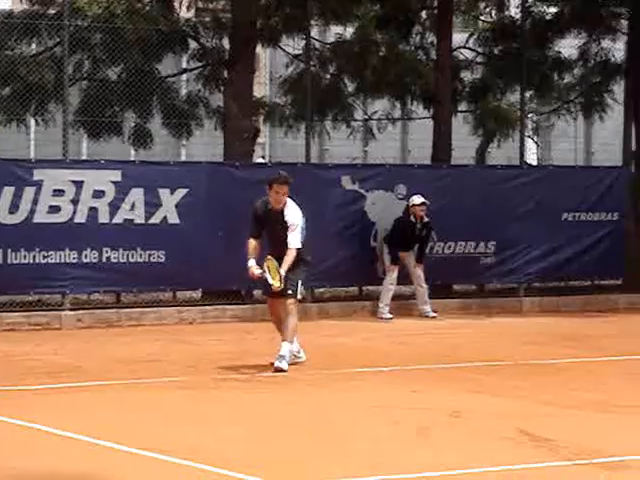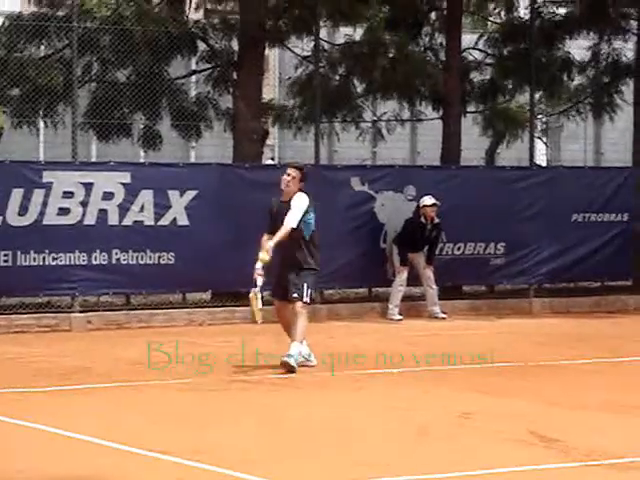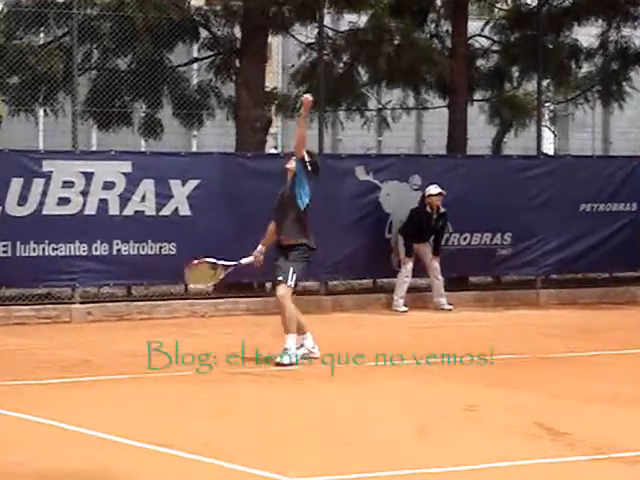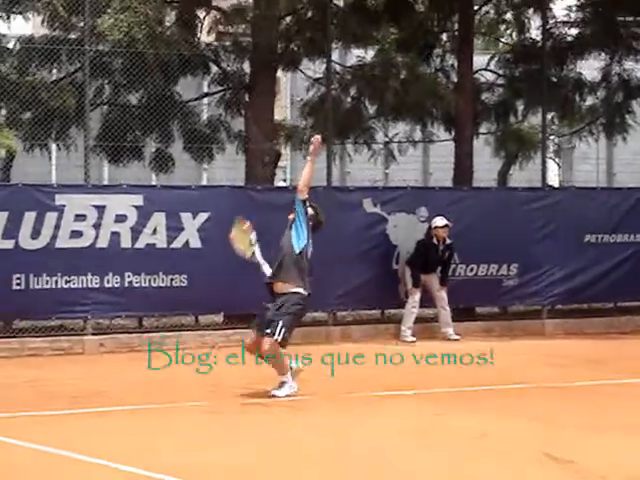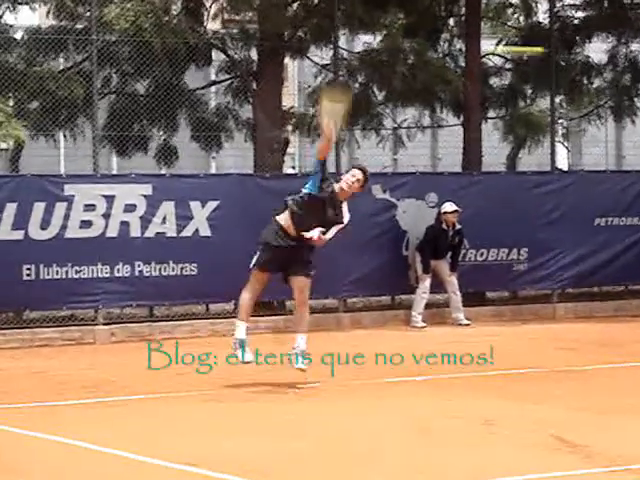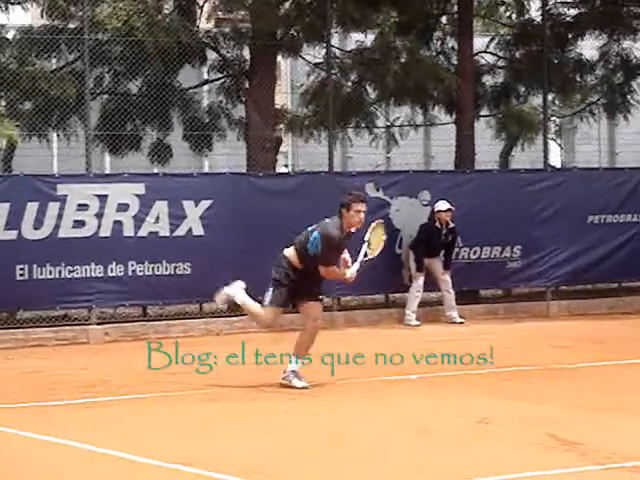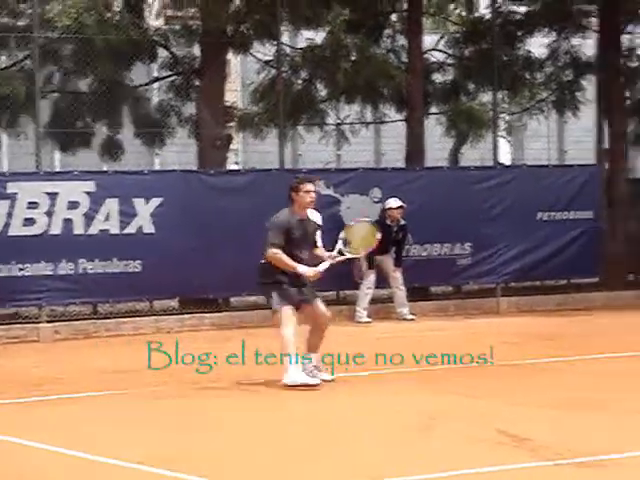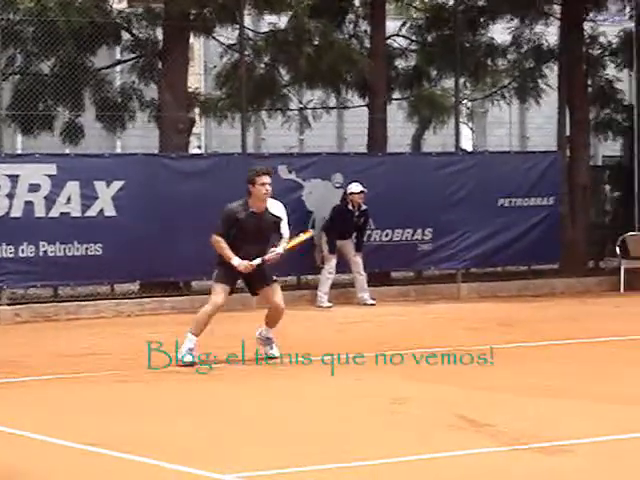
dt=0.4s
person 1, frame 1
left shoulder: (293, 212)
right shoulder: (260, 207)
left elbow: (293, 248)
right elbow: (254, 238)
left wrist: (283, 271)
right wrist: (252, 262)
left hip: (295, 263)
right hip: (276, 261)
left knee: (290, 303)
right knee: (273, 305)
left ankle: (284, 353)
right ankle: (295, 349)
person 1, frame 2
left shoulder: (301, 202)
right shoulder: (276, 204)
left elbow: (288, 228)
right elbow: (269, 234)
left wrist: (271, 245)
right wrist: (260, 263)
left hip: (304, 265)
right hip: (285, 264)
left knee: (299, 307)
right knee: (281, 308)
left ankle: (293, 353)
right ankle: (304, 352)
person 1, frame 3
left shoulder: (301, 182)
right shoulder: (286, 190)
left elbow: (299, 147)
left wrist: (304, 113)
right wrist: (262, 247)
left hip: (298, 250)
right hip: (285, 250)
left knee: (283, 295)
right knee: (283, 301)
left ankle: (292, 347)
right ankle: (308, 344)
person 1, frame 4
left shoulder: (301, 227)
right shoulder: (295, 237)
left elbow: (302, 191)
left wrist: (312, 156)
left hip: (292, 300)
right hip: (277, 299)
left knee: (270, 348)
right knee: (252, 345)
left ankle: (288, 380)
right ankle: (288, 366)
person 1, frame 5
left shoulder: (342, 216)
right shoulder: (320, 184)
left elbow: (326, 236)
right elbow: (321, 156)
left wrist: (319, 235)
right wrist: (327, 135)
left hip: (300, 247)
right hip: (276, 235)
left knee: (302, 300)
right knee: (254, 285)
left ankle: (300, 349)
right ankle: (240, 336)
person 1, frame 6
left shoulder: (347, 229)
right shoulder: (332, 232)
right elbow: (326, 270)
left wrist: (344, 257)
right wrist: (345, 275)
left hip: (308, 276)
right hip: (287, 270)
left knee: (313, 323)
right knee: (268, 321)
left ankle: (291, 371)
right ankle: (237, 293)
person 1, frame 7
left shoulder: (316, 219)
right shoulder: (282, 220)
left elbow: (315, 248)
right elbow: (272, 253)
left wrist: (326, 255)
right wrist: (301, 269)
left hip: (297, 278)
right hip: (277, 278)
left knee: (322, 319)
right knee: (289, 322)
left ankle: (311, 366)
right ankle: (293, 371)
person 1, frame 8
left shoulder: (278, 209)
right shoulder: (233, 210)
left elbow: (285, 237)
right elbow: (217, 238)
left wrist: (279, 250)
right wrist: (235, 260)
left hip: (257, 264)
right hip: (232, 264)
left knee: (278, 306)
right knee: (215, 302)
left ankle: (265, 336)
right ankle: (188, 346)
person 2, frame 1
left shoulder: (427, 224)
right shoulder: (402, 222)
left elbow: (423, 243)
right elbow: (393, 242)
left wrist: (420, 261)
right wrist: (394, 262)
left hip: (409, 251)
right hip: (391, 249)
left knee: (419, 276)
right knee: (391, 277)
left ankle: (426, 309)
right ankle: (382, 311)
person 2, frame 2
left shoulder: (437, 225)
right shoulder: (412, 223)
left elbow: (433, 245)
right elbow: (402, 243)
left wrist: (429, 262)
right wrist: (403, 263)
left hip: (418, 252)
right hip: (401, 250)
left knee: (429, 278)
right knee: (401, 278)
left ankle: (435, 310)
right ankle: (392, 312)
person 2, frame 3
left shoulder: (443, 215)
right shoulder: (417, 212)
left elbow: (439, 235)
right elbow: (408, 234)
left wrist: (436, 253)
right wrist: (408, 254)
left hip: (424, 242)
right hip: (406, 241)
left knee: (435, 268)
right knee: (406, 269)
left ankle: (441, 302)
right ankle: (397, 303)
person 2, frame 4
left shoulder: (449, 246)
right shoulder: (424, 244)
left elbow: (446, 266)
right elbow: (415, 265)
left wrist: (443, 284)
right wrist: (416, 285)
left hip: (431, 273)
right hip: (413, 272)
left knee: (443, 299)
right knee: (414, 300)
left ankle: (448, 332)
right ankle: (405, 333)
person 2, frame 5
left shoulder: (459, 231)
right shoulder: (434, 229)
left elbow: (456, 251)
right elbow: (426, 251)
left wrist: (453, 269)
right wrist: (426, 271)
left hip: (441, 259)
right hip: (424, 258)
left knee: (453, 284)
right knee: (424, 286)
left ankle: (459, 317)
right ankle: (415, 319)
person 2, frame 6
left shoulder: (452, 229)
right shoulder: (427, 228)
left elbow: (449, 250)
right elbow: (419, 249)
left wrist: (447, 267)
right wrist: (419, 269)
left hip: (435, 257)
right hip: (417, 256)
left knee: (446, 282)
right knee: (418, 284)
left ankle: (453, 315)
right ankle: (409, 317)
person 2, frame 7
left shoulder: (403, 226)
right shoulder: (378, 225)
left elbow: (400, 247)
left wrist: (398, 264)
right wrist: (371, 266)
left hip: (386, 254)
right hip: (369, 254)
left knee: (397, 279)
right knee: (369, 281)
left ankle: (403, 312)
right ankle: (360, 314)
person 2, frame 8
left shoulder: (364, 211)
right shoulder: (339, 210)
left elbow: (361, 232)
right elbow: (331, 231)
left wrist: (358, 249)
right wrist: (331, 251)
left hip: (347, 239)
right hip: (330, 238)
left knee: (358, 264)
right knee: (330, 266)
left ankle: (364, 297)
right ankle: (321, 299)
